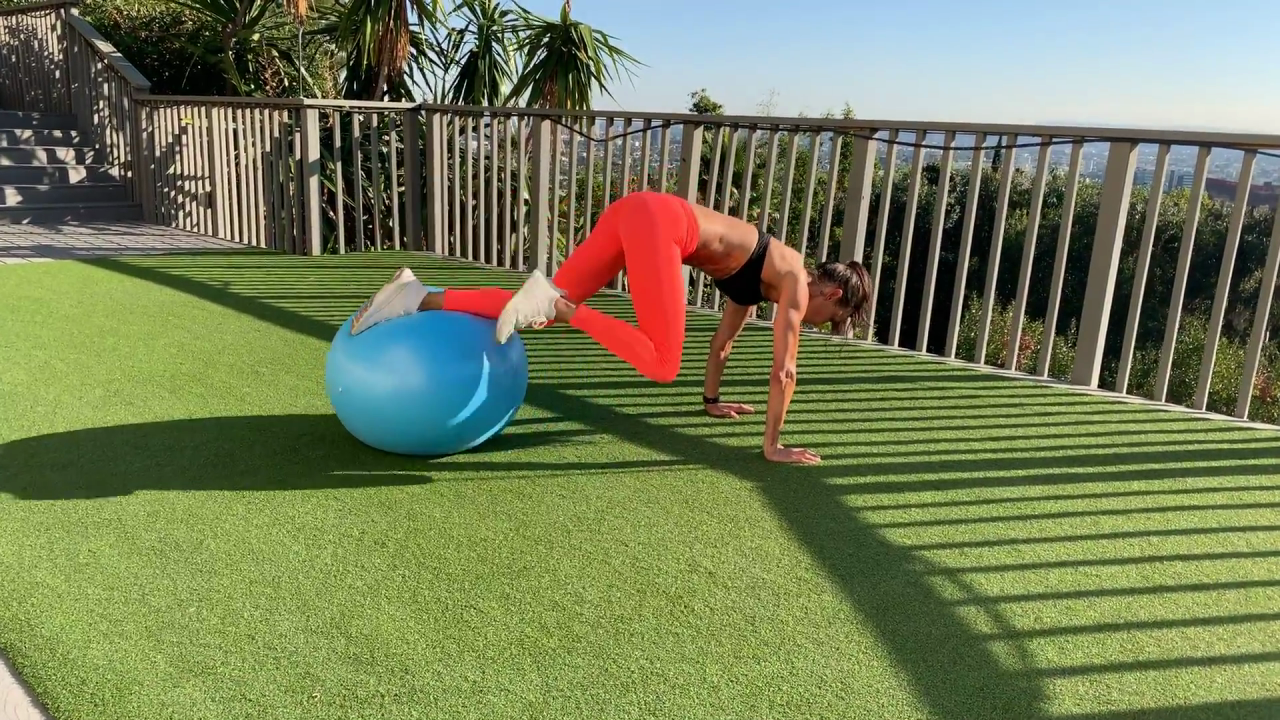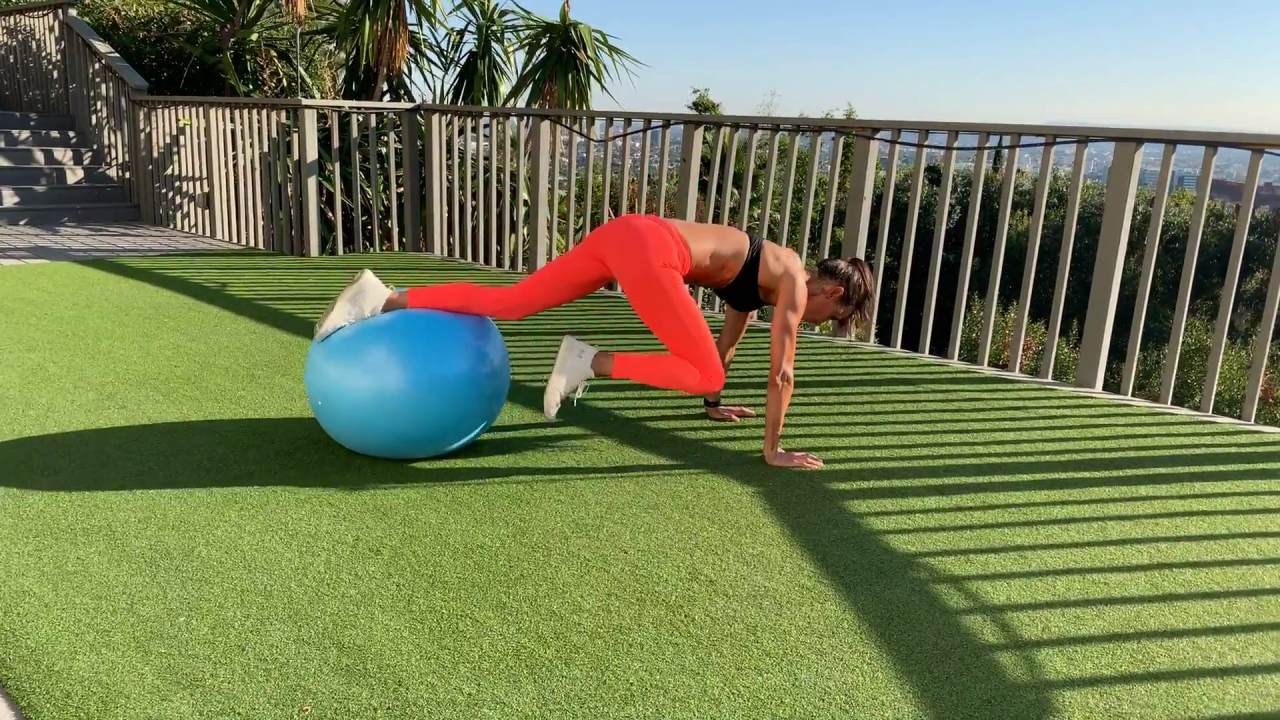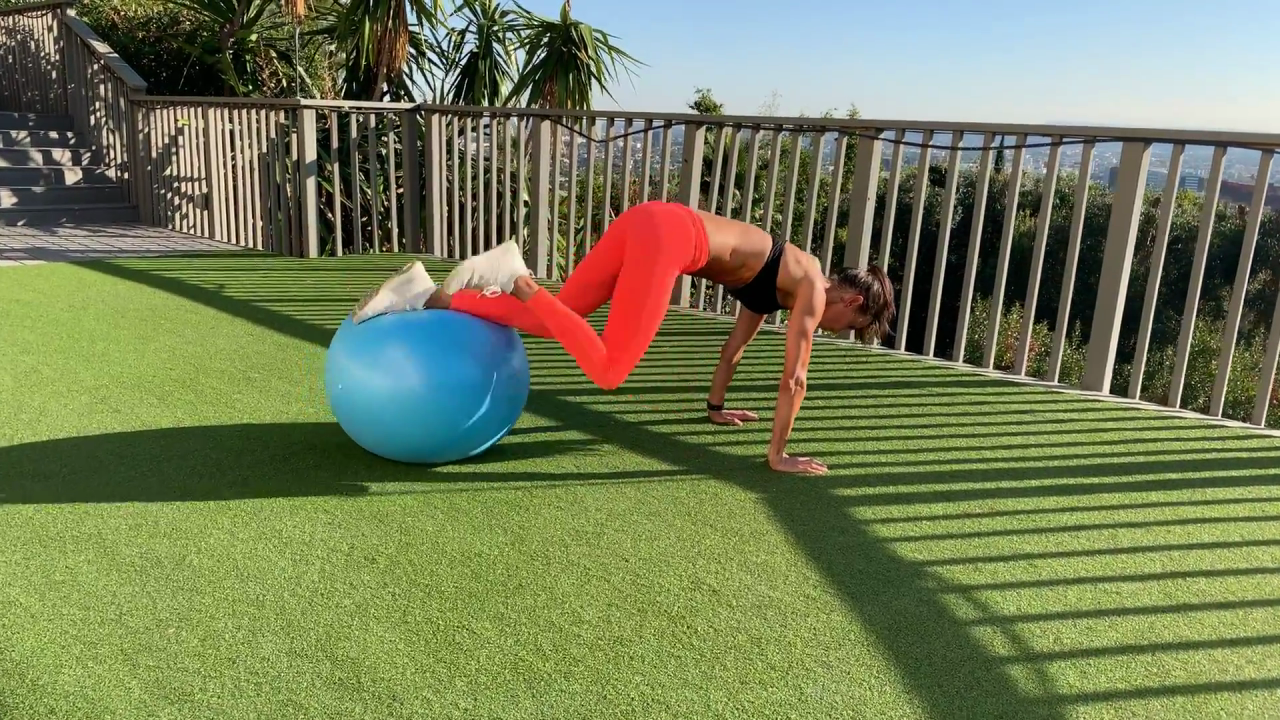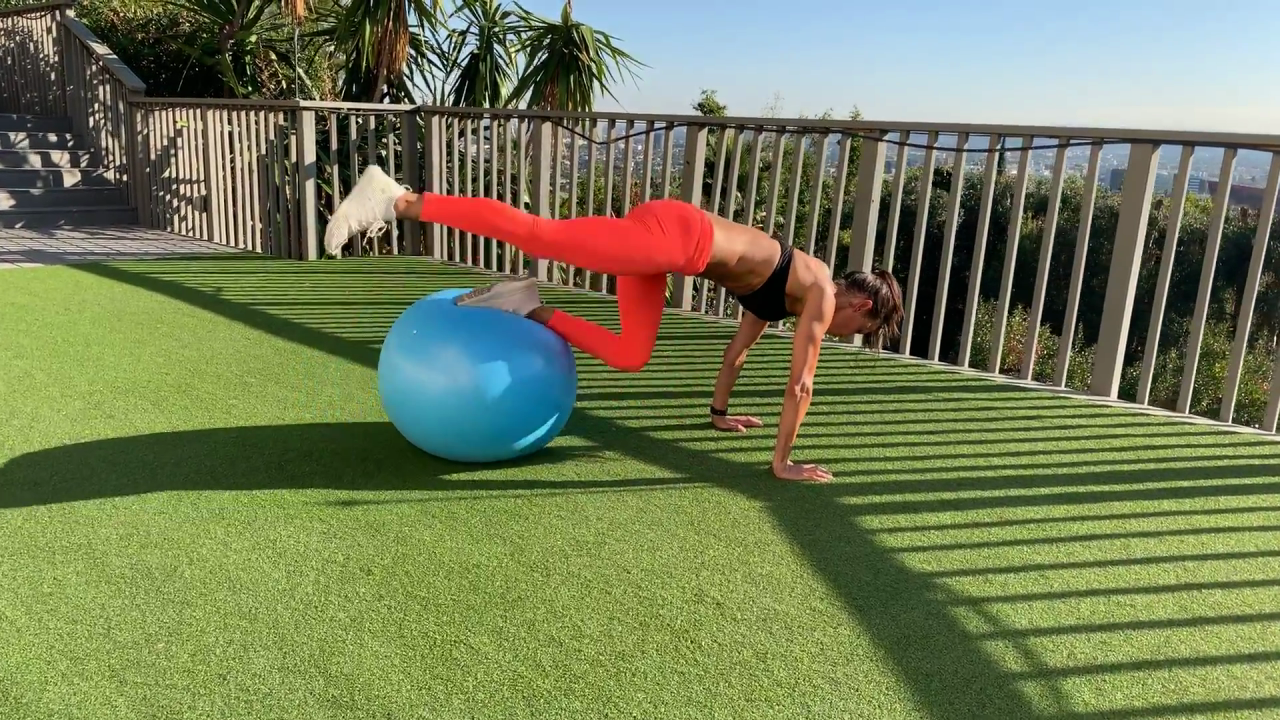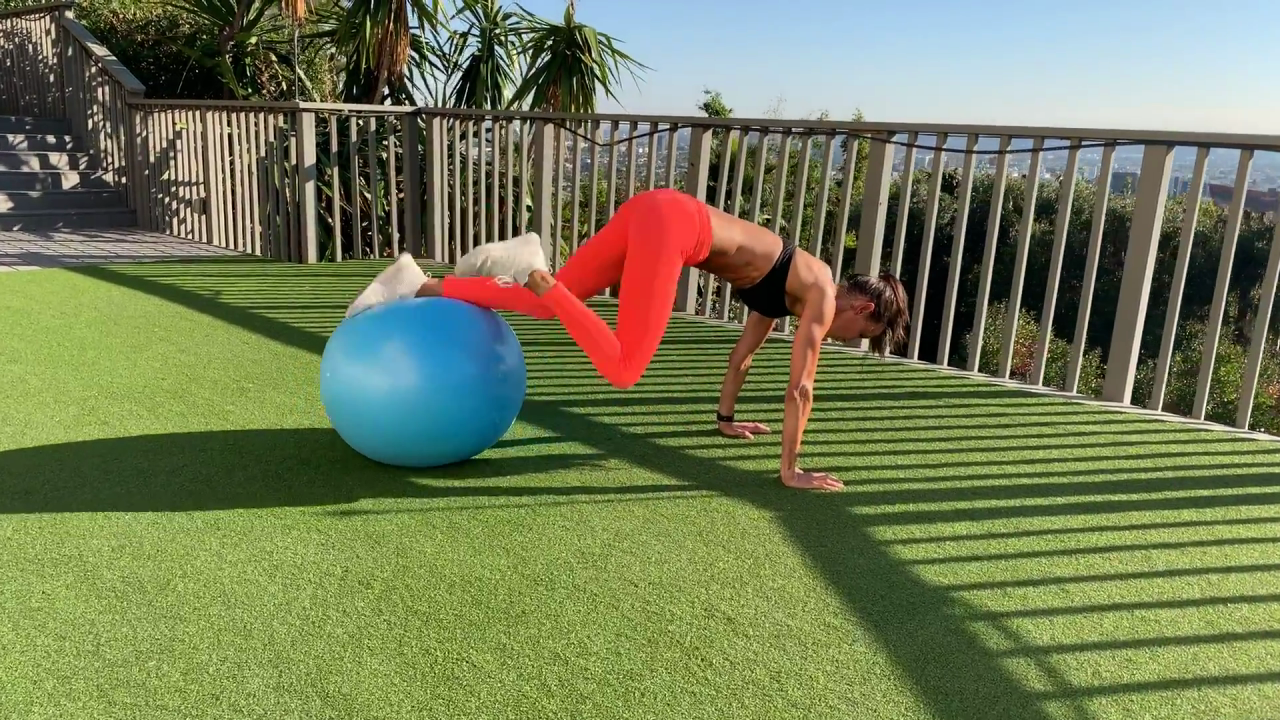
dt=0.4s
person 1, frame 1
left shoulder: (759, 280)
right shoulder: (796, 282)
left elbow: (723, 337)
right elbow: (783, 371)
left wrist: (712, 400)
right wrist: (772, 445)
left hip: (633, 213)
right hip: (655, 222)
left knee: (549, 307)
right knee: (661, 365)
left ankle: (420, 298)
right ankle: (555, 300)
person 1, frame 2
left shoulder: (760, 280)
right shoulder: (795, 282)
left elbow: (727, 340)
right elbow: (782, 373)
left wrist: (712, 410)
right wrist: (773, 448)
left hip: (624, 235)
right hip: (646, 253)
left knee: (507, 302)
right knee: (706, 377)
left ankle: (380, 299)
right ankle: (591, 362)
person 1, frame 3
left shoulder: (780, 282)
right shoulder: (813, 289)
left elbow: (735, 342)
right elbow: (794, 377)
left wrist: (716, 407)
right wrist: (778, 453)
left hip: (644, 222)
right hip: (665, 235)
left knee: (539, 315)
right knee: (607, 371)
left ankle: (426, 295)
right ankle: (518, 278)
person 1, frame 4
left shoulder: (782, 294)
right shoulder: (822, 295)
left elbow: (737, 349)
right elbow: (800, 385)
left wrist: (719, 413)
right wrist: (782, 462)
left hip: (658, 223)
right hip: (668, 235)
left knee: (630, 356)
right knee: (533, 233)
left ankle: (529, 308)
right ankle: (394, 199)
person 1, frame 5
left shoulder: (786, 293)
right shoulder: (823, 295)
left elbow: (744, 351)
right elbow: (799, 388)
left wrist: (725, 420)
right wrist: (791, 470)
left hip: (653, 213)
right hip: (670, 225)
left knee: (549, 299)
right knee: (621, 370)
left ankle: (418, 286)
right ankle: (530, 267)
